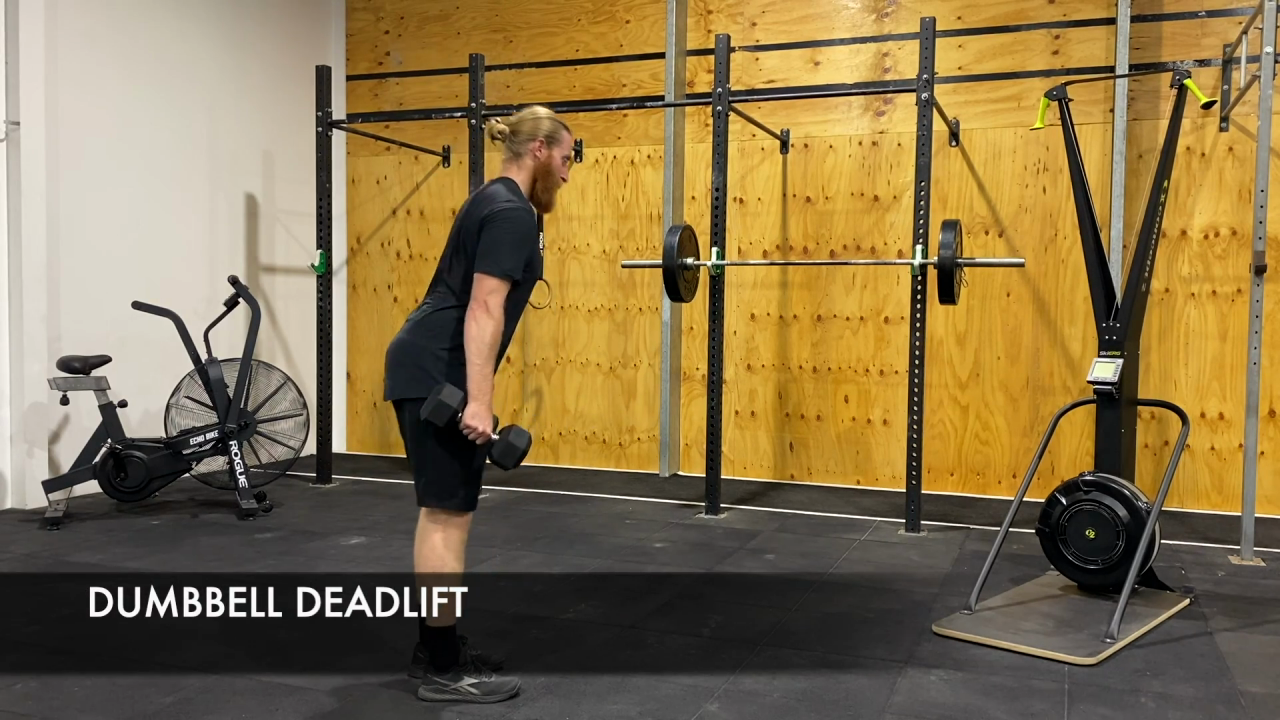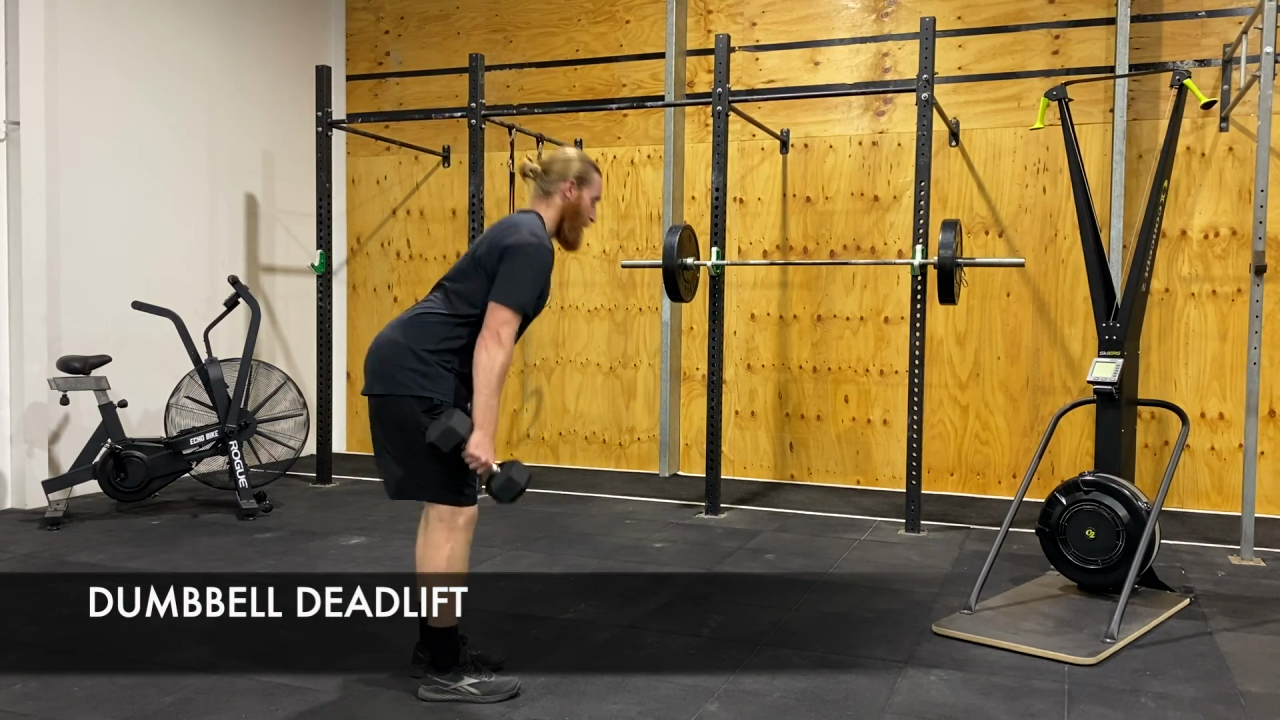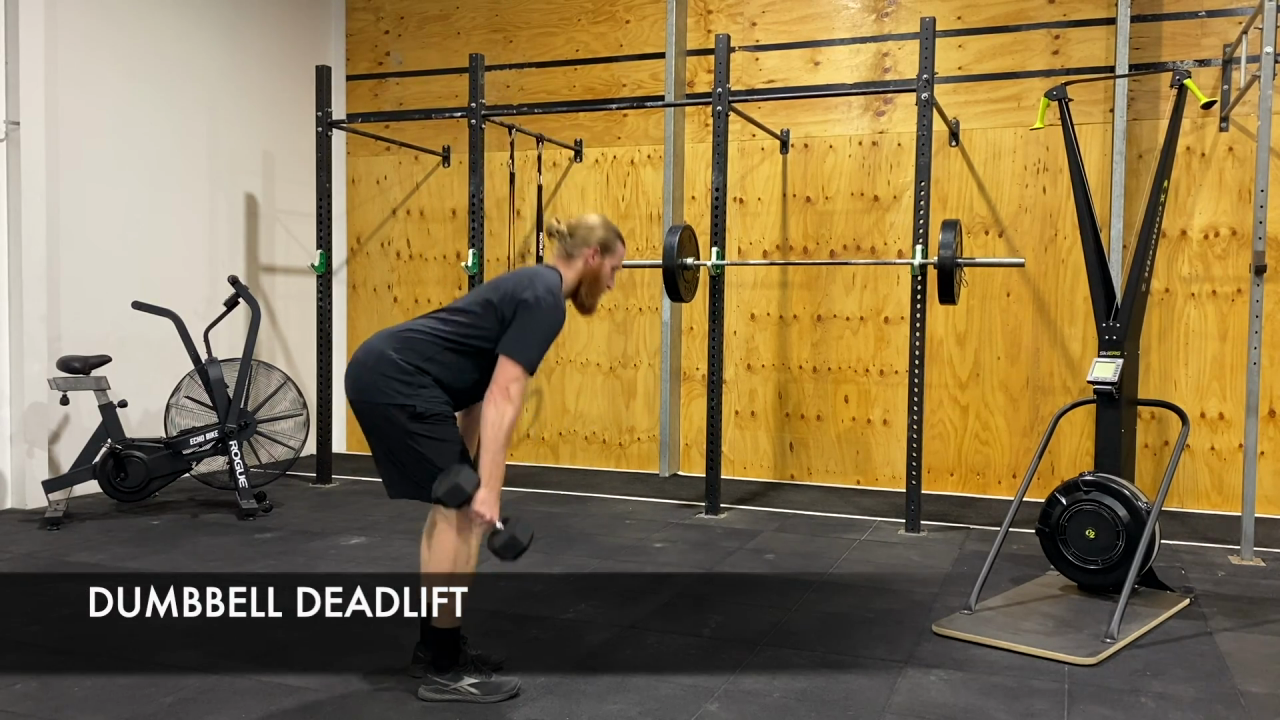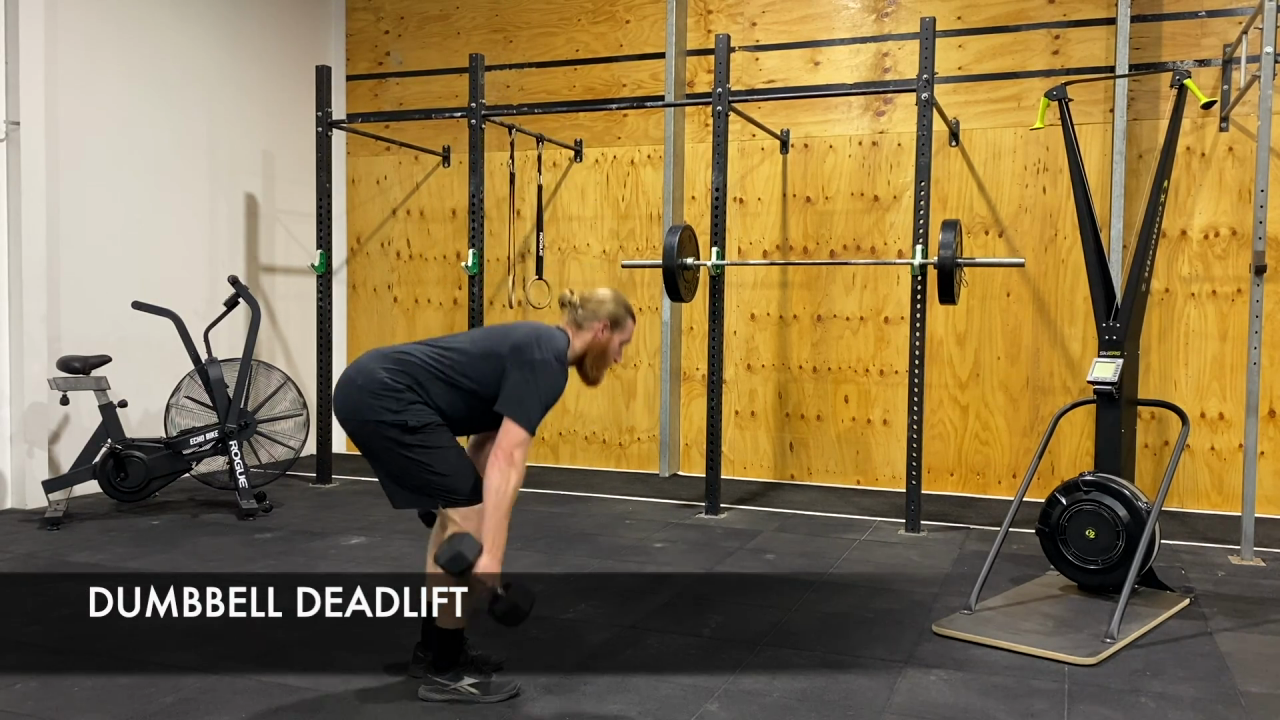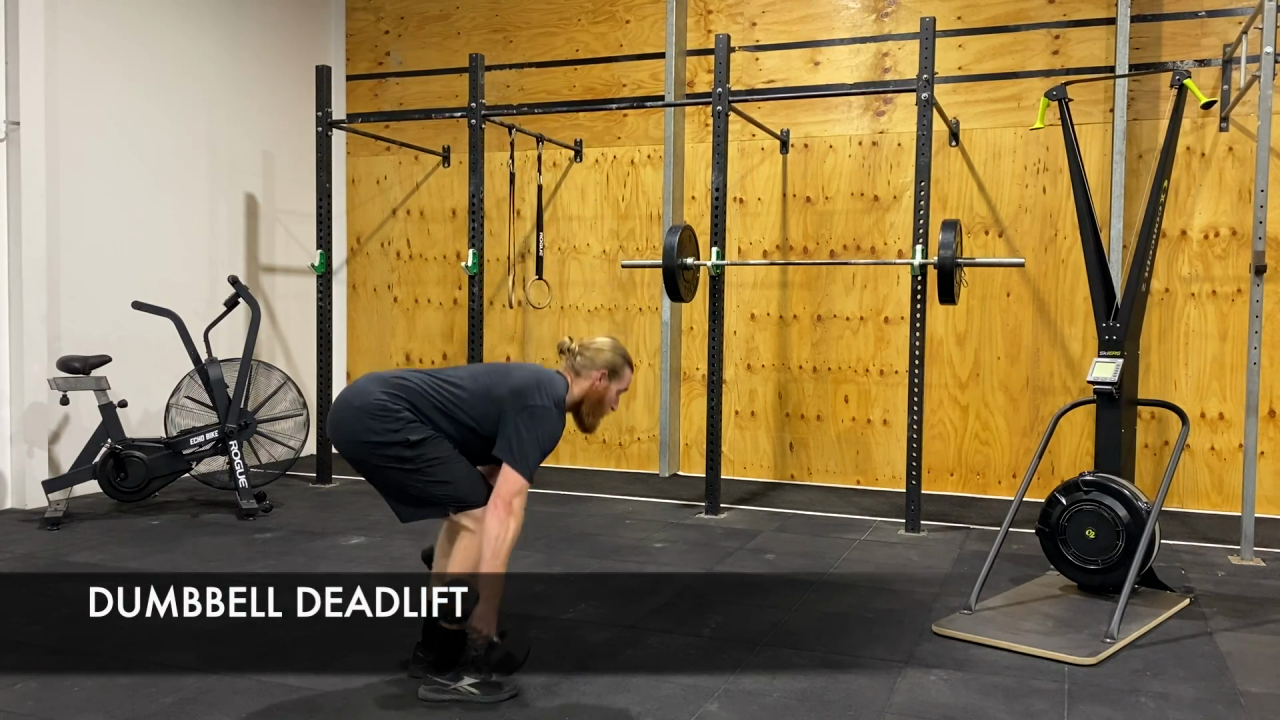
dt=0.2s
person 1, frame 1
left shoulder: (493, 202)
right shoulder: (511, 212)
right elbow: (483, 309)
left wrist: (471, 391)
right wrist: (478, 400)
left hip: (427, 366)
right hip: (440, 373)
left knee: (440, 509)
right knee: (449, 514)
left ankle: (436, 645)
right ankle: (443, 666)
person 1, frame 2
left shoulder: (518, 233)
right shoulder: (531, 245)
right elbow: (494, 341)
left wrist: (473, 421)
right wrist: (483, 432)
left hip: (408, 364)
right hip: (418, 372)
left knee: (445, 507)
right knee: (452, 510)
left ankle: (437, 646)
right ankle: (443, 667)
person 1, frame 3
left shoulder: (532, 287)
right shoulder: (544, 301)
left elbow: (486, 384)
right elbow: (504, 397)
left wrist: (465, 456)
right wrist: (488, 488)
left hip: (382, 373)
right hip: (398, 383)
left knee: (452, 507)
right knee: (460, 514)
left ankle: (436, 645)
right ankle: (444, 666)
person 1, frame 4
left shoulder: (537, 345)
right shoulder: (546, 364)
left elbow: (490, 437)
right elbow: (507, 460)
left wrist: (467, 491)
right wrist: (490, 557)
left hip: (369, 389)
right hip: (383, 399)
left knee: (459, 509)
right knee: (468, 516)
left ankle: (436, 646)
right ankle: (445, 667)
person 1, frame 5
left shoulder: (536, 388)
right shoulder: (544, 409)
left elbow: (490, 475)
right elbow: (505, 507)
right wrist: (487, 605)
left hip: (363, 409)
right hip: (377, 420)
left knee: (467, 513)
right knee: (476, 519)
left ankle: (436, 644)
right ankle: (445, 667)
